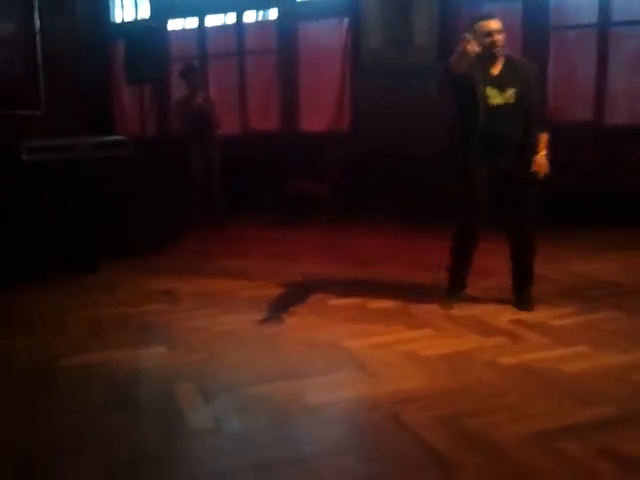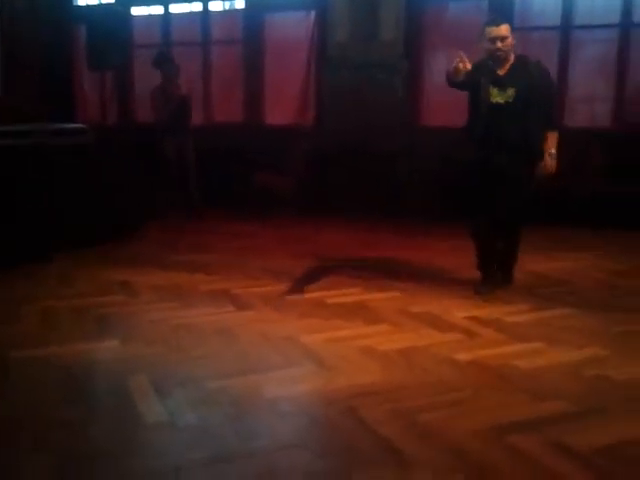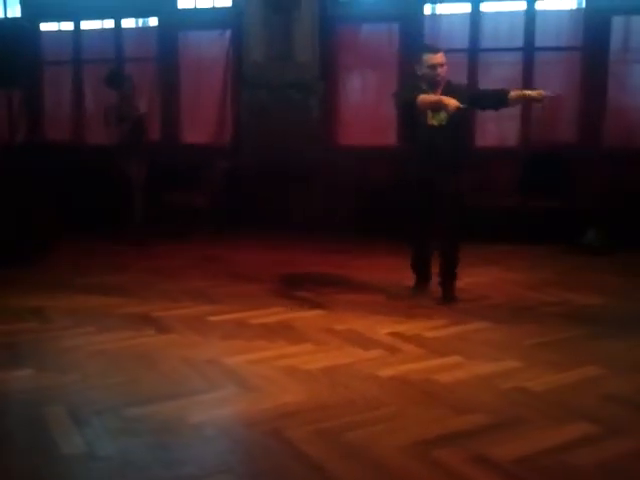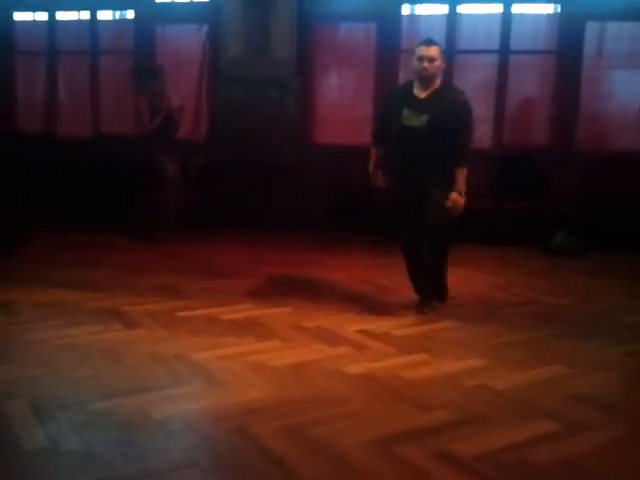
dt=0.7s
person 1, frame 1
left shoulder: (523, 70)
right shoulder: (469, 72)
left elbow: (536, 115)
right elbow: (453, 71)
left wrist: (541, 153)
right wrist: (464, 52)
left hip: (517, 161)
right hip: (479, 162)
left knee: (522, 226)
right knee: (470, 223)
left ankle: (523, 289)
right ankle: (457, 284)
person 1, frame 2
left shoulder: (534, 71)
right shoulder: (479, 71)
left elbow: (549, 116)
right elbow: (455, 80)
left wrist: (549, 152)
right wrist: (457, 70)
left hip: (520, 158)
right hip: (485, 157)
left knee: (511, 216)
right knee: (483, 217)
left ankle: (505, 270)
right ankle: (488, 273)
person 1, frame 3
left shoulder: (460, 92)
right shoulder: (409, 93)
left elbow: (495, 97)
right elbow: (410, 102)
left wrist: (525, 94)
right wrist: (438, 99)
left hip: (449, 175)
right hip: (421, 175)
left knee: (449, 231)
right knee: (421, 229)
left ankle: (448, 284)
right ankle: (421, 278)
person 1, frame 4
left shoulder: (454, 99)
right shoulder: (399, 95)
left elbow: (462, 148)
right elbow: (381, 134)
left wrist: (459, 189)
right wrist: (375, 167)
left hip: (438, 183)
right hip: (405, 181)
left knee: (436, 238)
right knee: (411, 240)
left ankle: (436, 289)
right ankle: (426, 292)
person 2, frame 1
left shoulder: (207, 99)
right shoulder: (181, 104)
left elbow: (216, 125)
right elbow: (181, 129)
left wrist: (206, 108)
right wrist: (193, 109)
left hip: (209, 144)
right hip: (193, 146)
left knee: (215, 181)
right knee: (199, 182)
left ankle: (218, 215)
right ankle: (201, 217)
person 2, frame 2
left shoulder: (180, 89)
right shoulder: (158, 91)
left elbow: (187, 113)
right elbow: (160, 118)
left wrist: (184, 98)
right wrist: (175, 100)
left hip: (183, 134)
right hip: (168, 136)
left knee: (190, 169)
right knee: (173, 172)
left ankle: (193, 205)
right ankle: (175, 206)
person 2, frame 3
left shoulder: (135, 106)
right shoulder: (114, 110)
left elbow: (143, 132)
right elbow: (117, 136)
left wrist: (141, 118)
right wrist: (132, 119)
left hip: (138, 153)
right hip: (127, 155)
left knee: (138, 190)
right knee: (136, 190)
left ankle: (136, 227)
right ankle: (135, 229)
person 2, frame 4
left shoulder: (165, 101)
right shoulder: (143, 101)
left elbow: (174, 128)
right elbow: (147, 128)
left wrist: (176, 112)
right wrist: (164, 112)
left hip: (167, 147)
right hip: (154, 149)
right knee: (169, 178)
left ankle: (149, 227)
